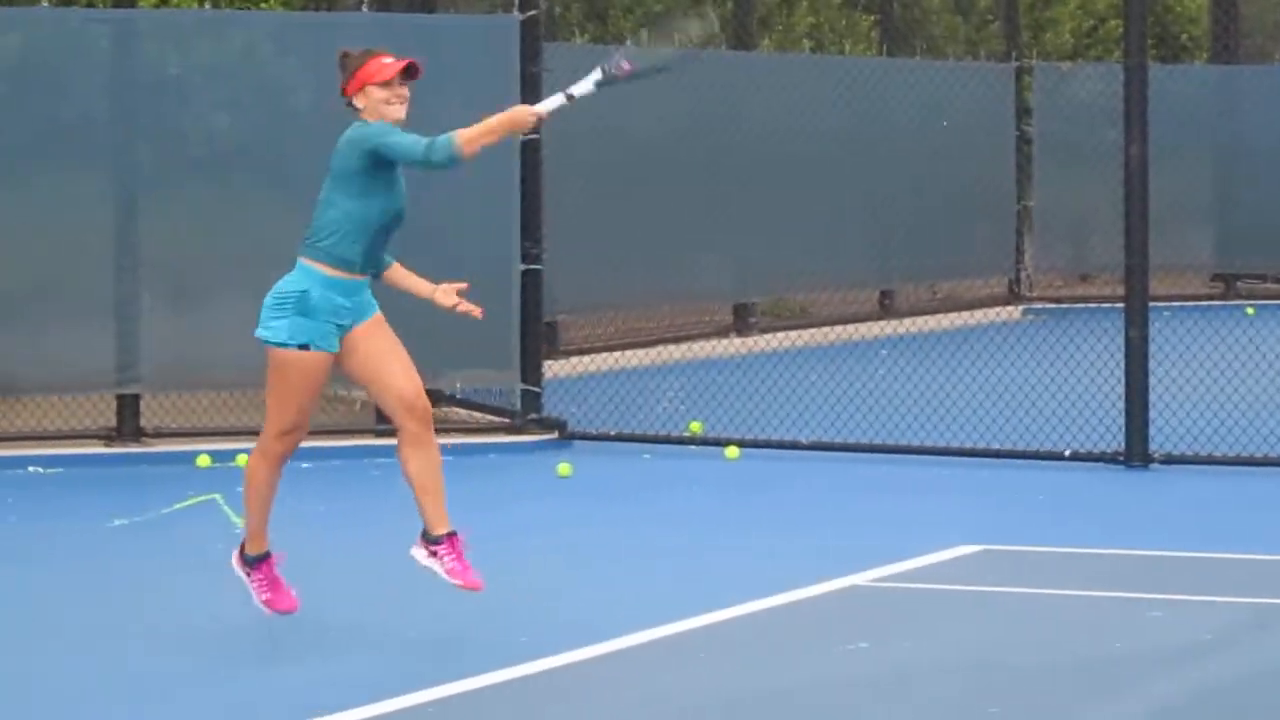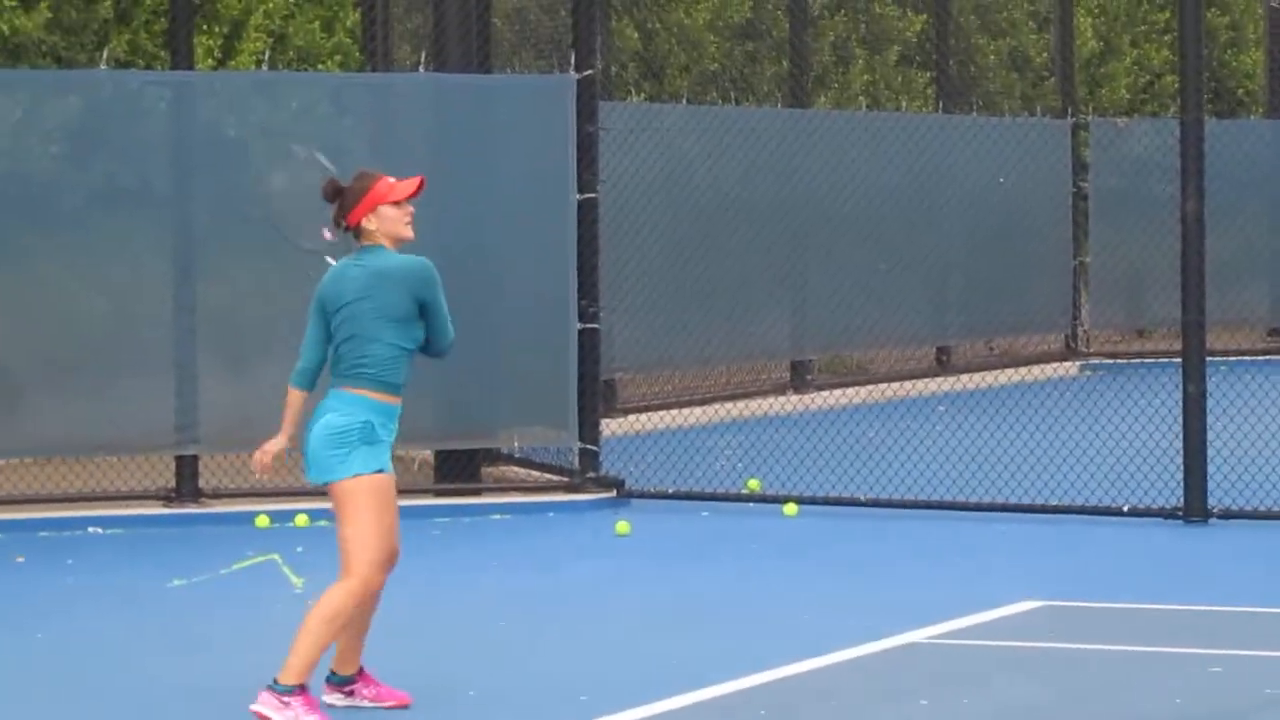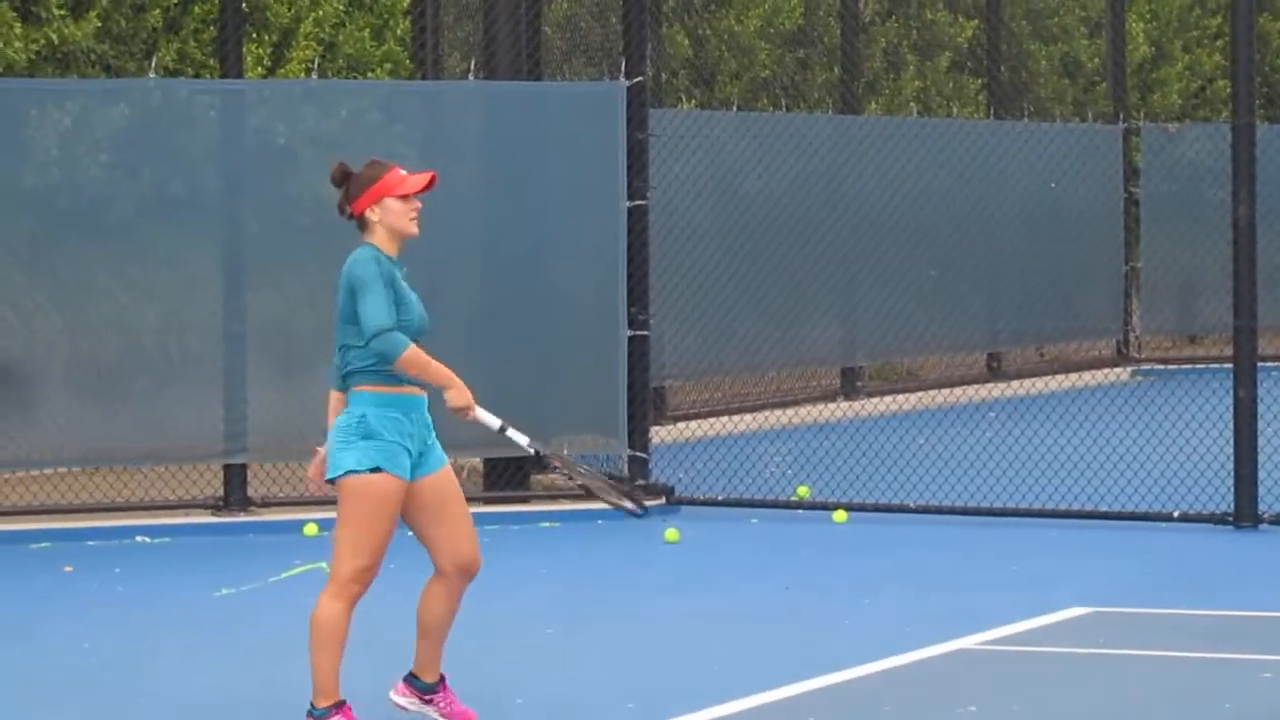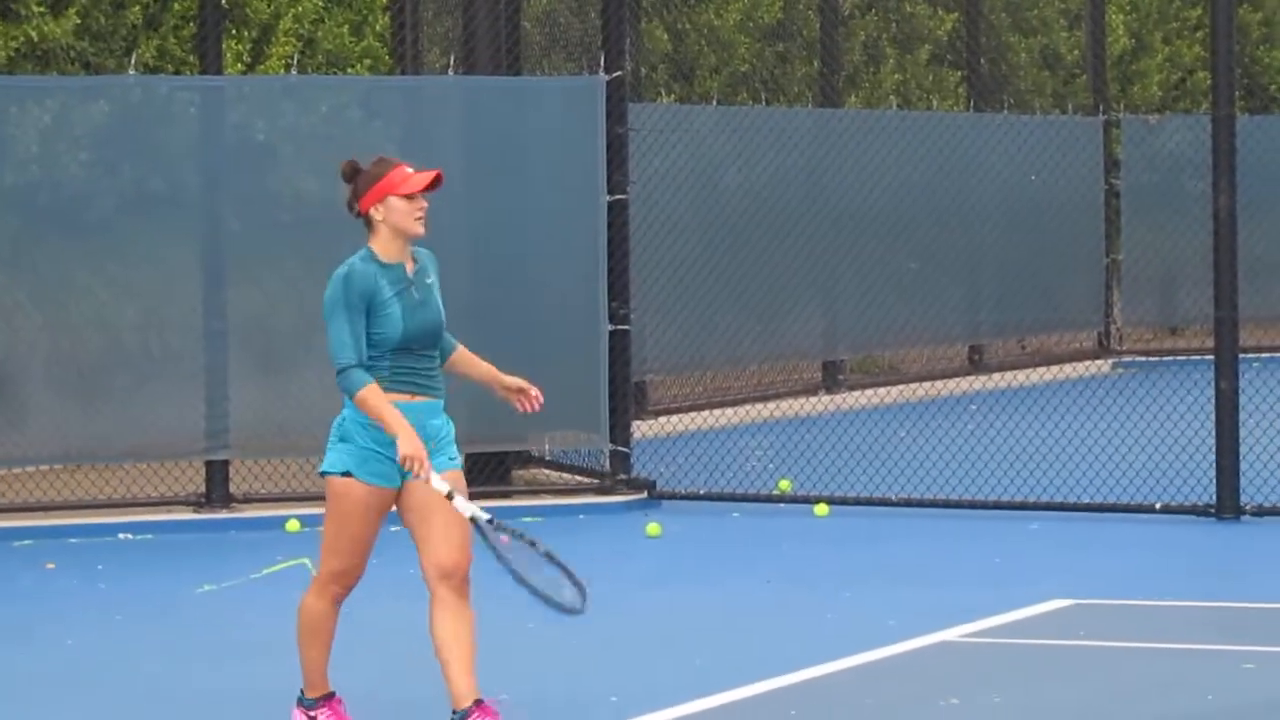
dt=0.4s
person 1, frame 1
left shoulder: (387, 152)
right shoulder: (368, 139)
right elbow: (436, 152)
left wrist: (430, 291)
right wrist: (506, 122)
left hip: (353, 303)
right hip: (307, 300)
left knee: (414, 410)
right knee: (281, 439)
left ankle: (438, 540)
right ankle: (254, 555)
person 1, frame 2
left shoulder: (332, 280)
right shoulder: (415, 270)
left elbow: (306, 367)
right elbow: (440, 345)
left wrist: (285, 436)
left hip: (342, 424)
right hip: (356, 431)
left knee: (381, 557)
right knee: (362, 575)
person 1, frame 3
left shoulder: (380, 269)
right shoulder: (366, 264)
left elbow: (348, 362)
right elbow: (384, 342)
left wrist: (334, 438)
right wrist: (451, 382)
left hip: (412, 427)
right hip: (375, 429)
left knee: (460, 562)
right knee: (350, 578)
person 1, frame 4
left shoulder: (425, 265)
right shoulder: (351, 279)
right elbow: (350, 372)
left wrist: (500, 380)
right wrist: (400, 431)
left hip: (433, 431)
right hip: (368, 437)
left knee: (452, 574)
right knee: (336, 579)
